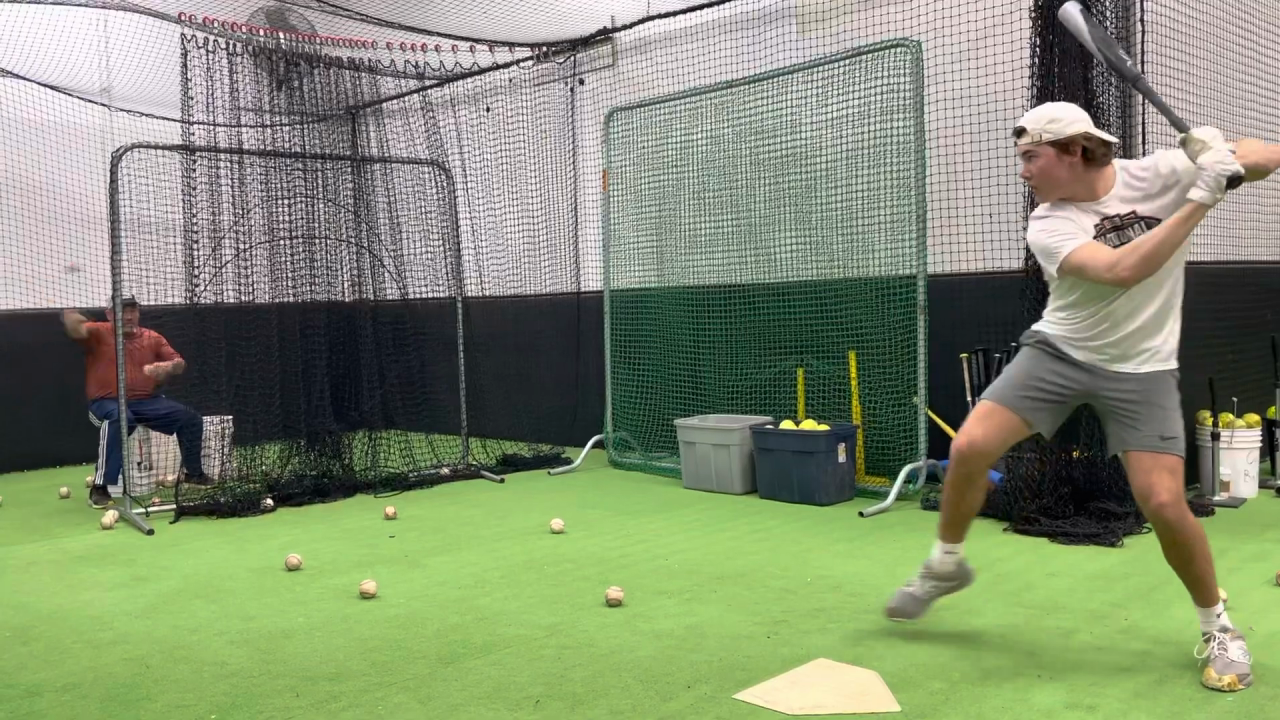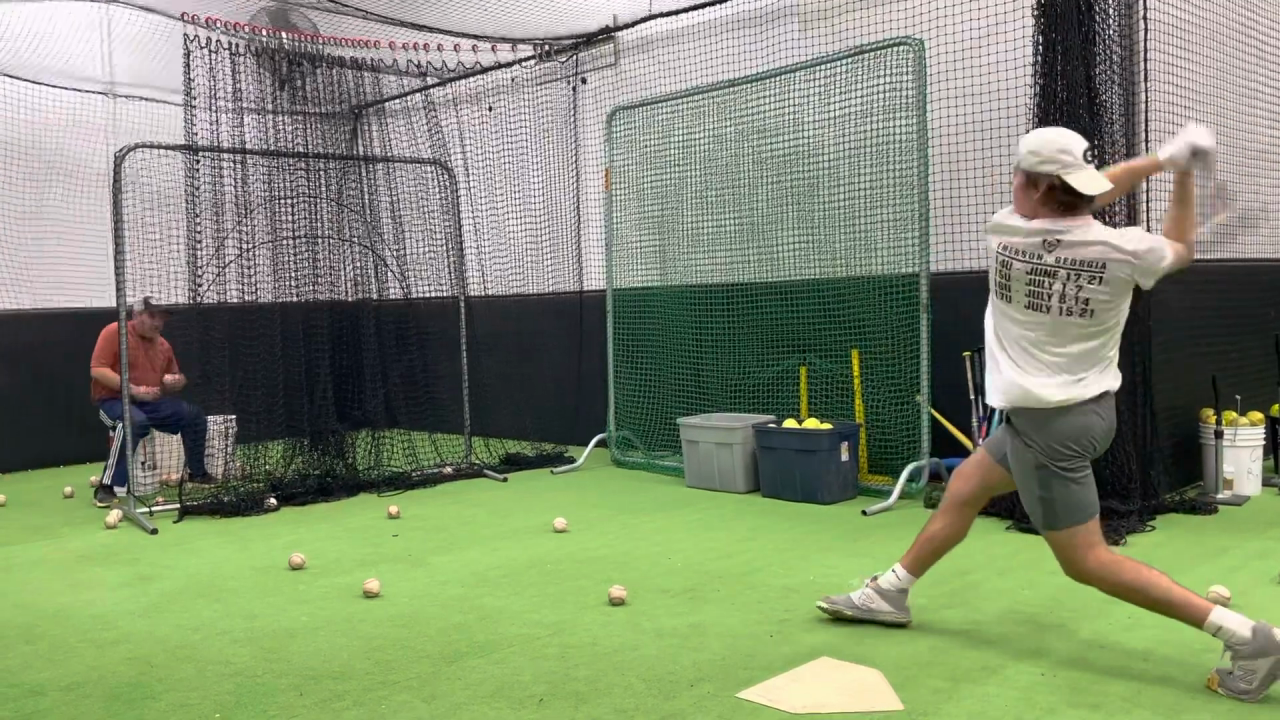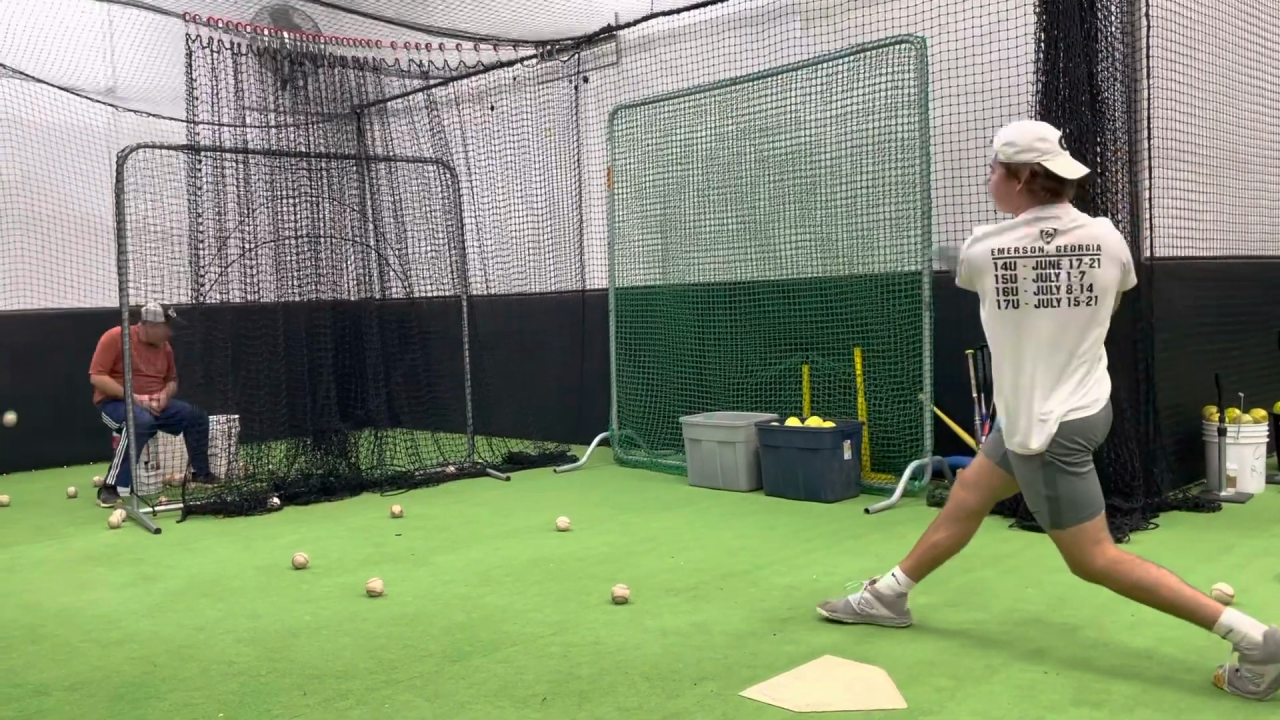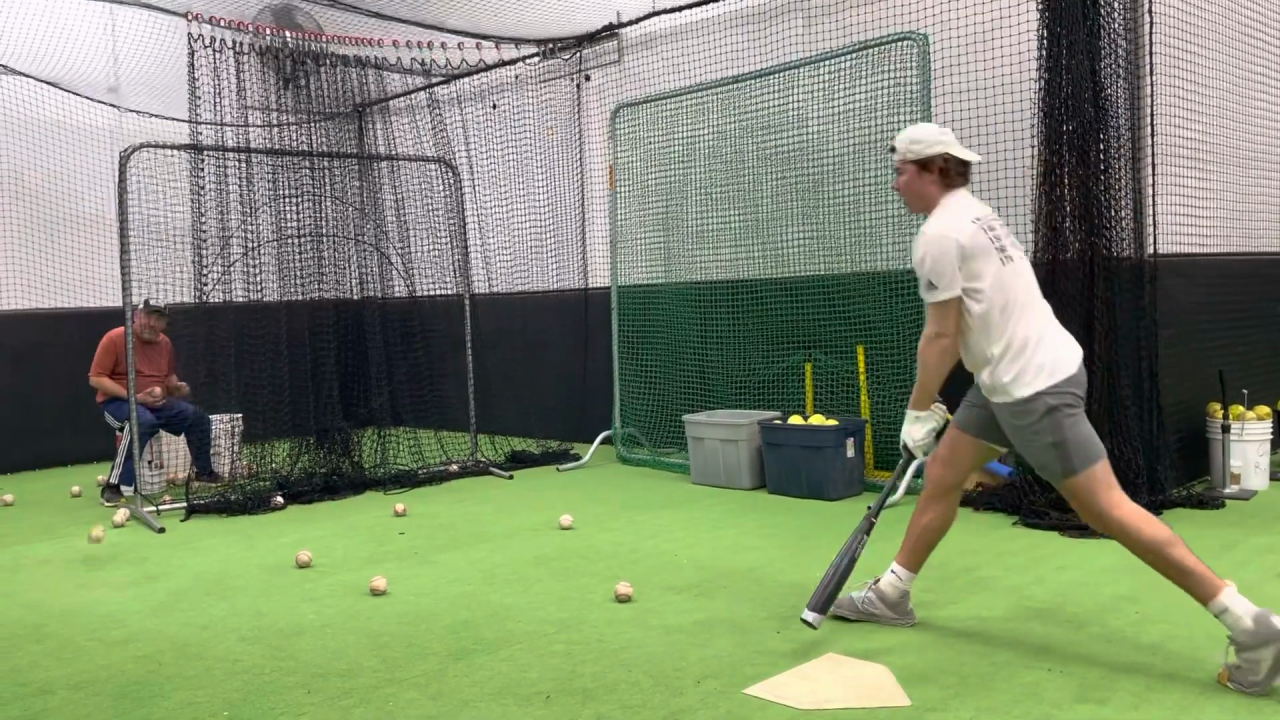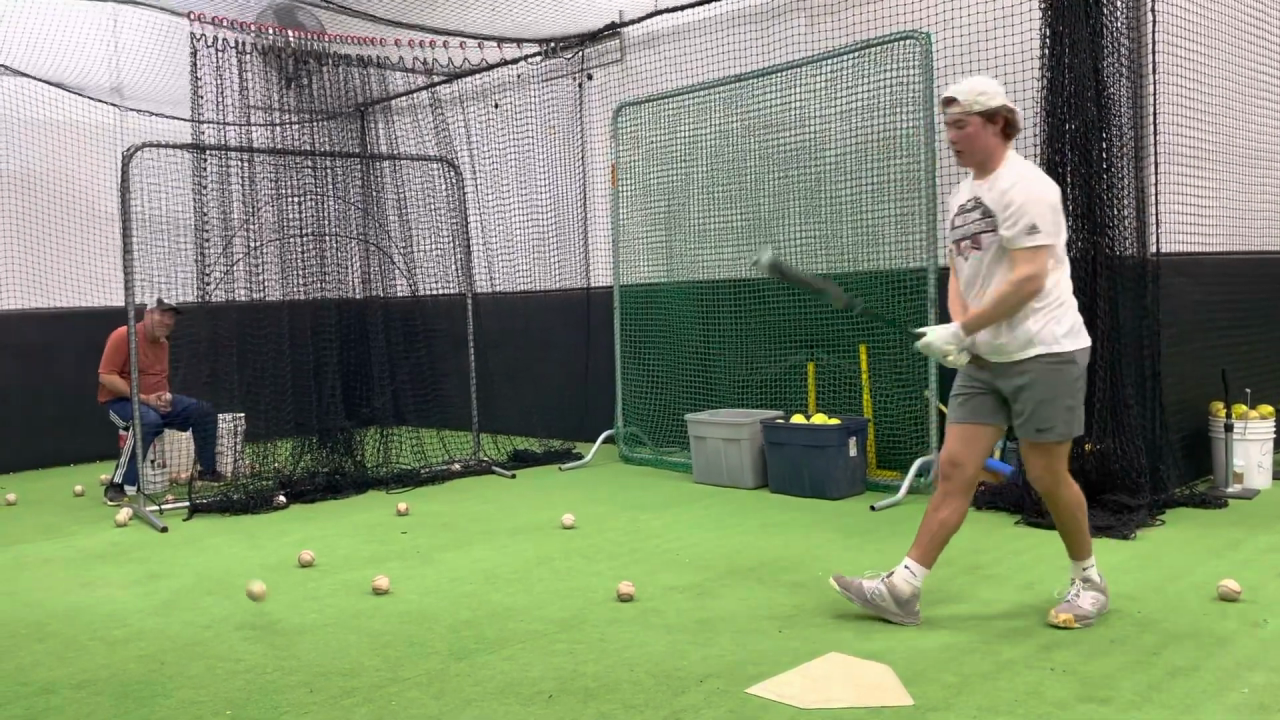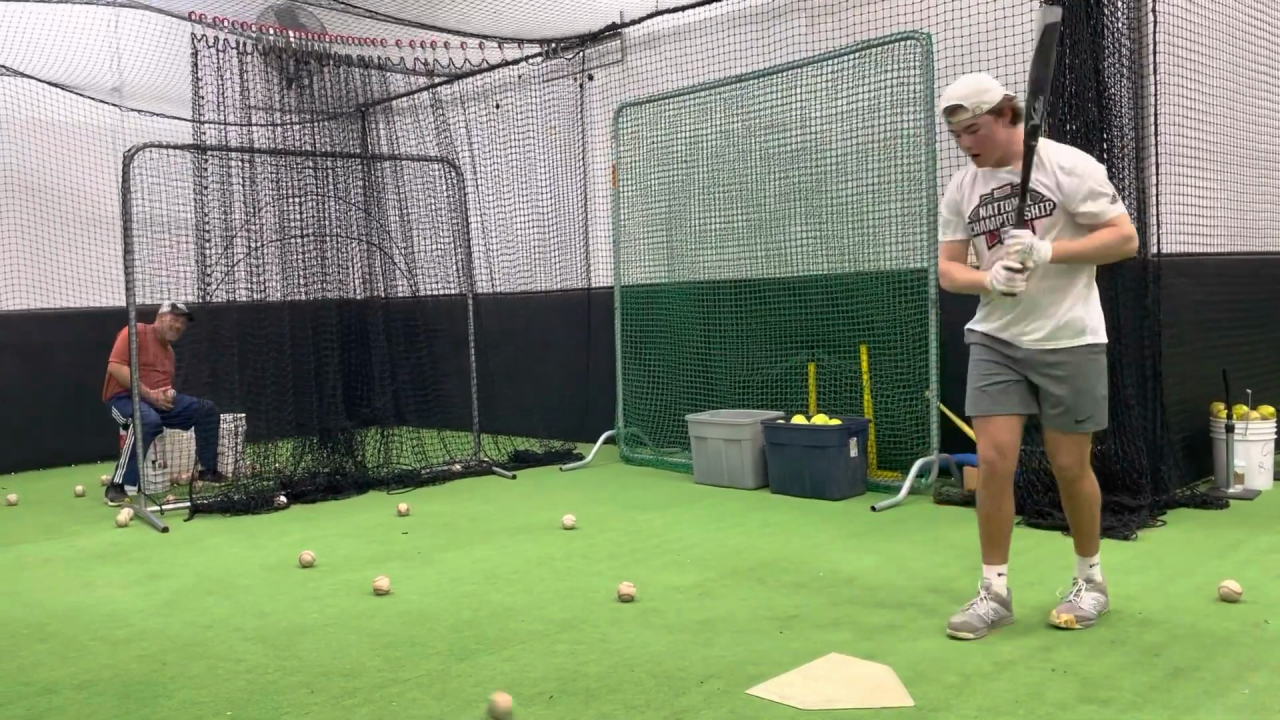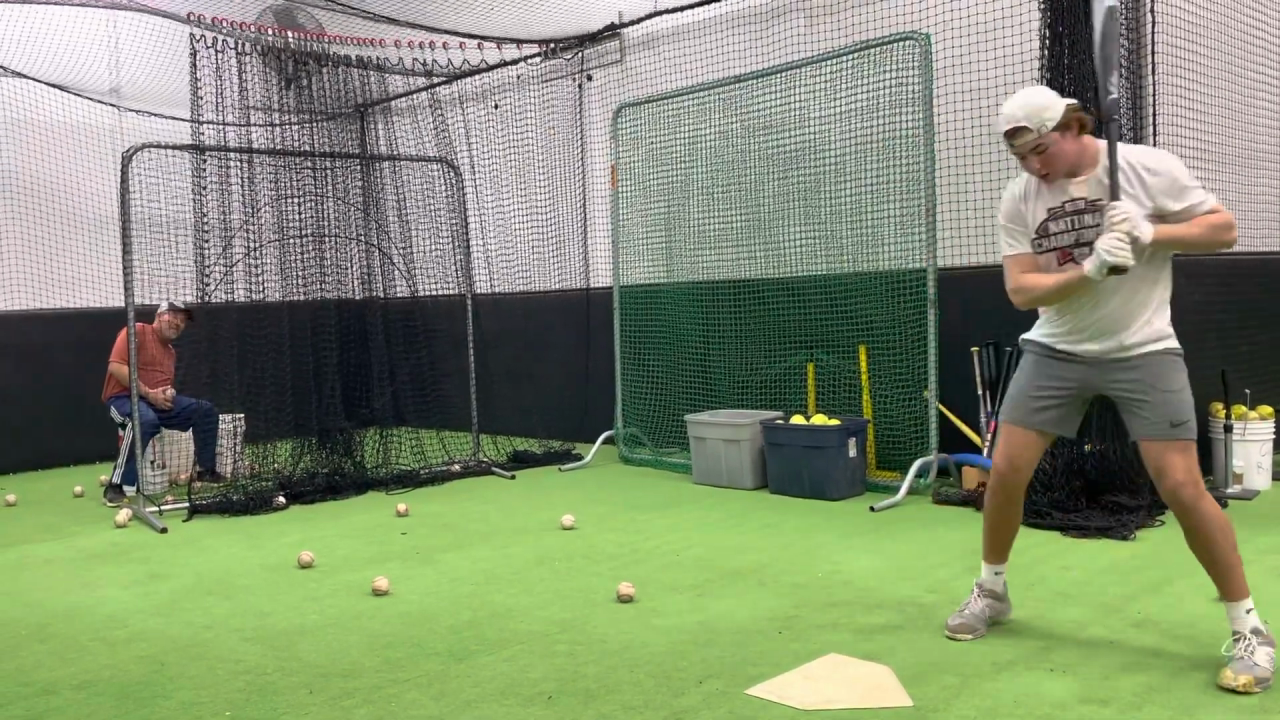
dt=0.7s
person 1, frame 1
left shoulder: (1159, 175)
right shoulder: (1047, 227)
right elbow: (1122, 271)
left wrist: (1222, 163)
right wrist: (1196, 202)
left hip: (1140, 367)
right hip: (1059, 351)
left knee: (1165, 504)
right knee: (970, 449)
left ankle: (1217, 626)
right ankle: (943, 564)
person 1, frame 2
left shoulder: (1007, 230)
right shoulder: (1124, 250)
left elbow: (1099, 191)
right elbow: (1179, 251)
left wrist: (1162, 158)
right wrist: (1183, 171)
left hip: (1047, 420)
right hip: (1082, 408)
left knee: (1086, 561)
right knee: (962, 491)
right ankle: (889, 592)
person 1, frame 3
left shoulder: (983, 247)
right shoulder: (1105, 237)
left hip: (1045, 424)
right hip: (1075, 405)
left knee: (1093, 560)
right knee: (965, 498)
right ankle: (887, 595)
person 1, frame 4
left shoulder: (937, 233)
right shoulder: (972, 215)
left elbow: (941, 336)
left wrist: (919, 411)
right wrist: (932, 405)
left hip: (1036, 385)
right hip: (1005, 381)
left knee: (1109, 510)
right knee: (941, 474)
right ankle: (891, 593)
person 1, frame 5
left shoulder: (1025, 185)
right shoulder: (962, 194)
left elbow: (1032, 279)
left wrist: (959, 332)
right wrist: (956, 329)
left hip: (1045, 352)
right hip: (983, 356)
left knee: (1047, 475)
right knee: (953, 468)
left ankle: (1089, 581)
right ankle: (900, 588)
person 1, frame 6
left shoulder: (1069, 166)
right shoulder: (961, 186)
left elbow: (1124, 238)
right elbow: (948, 269)
left wrist: (1046, 252)
right wrist: (989, 279)
left hip: (1070, 340)
right hip: (995, 340)
left knee: (1070, 466)
right knee: (993, 461)
left ankle: (1090, 580)
right ankle: (995, 591)
person 1, frame 7
left shoulder: (1150, 167)
right shoulder: (1020, 197)
left elbow: (1224, 230)
right elbow: (1021, 290)
left wrist: (1153, 233)
right wrist: (1090, 272)
left hip: (1144, 351)
right hip: (1056, 348)
left knee: (1182, 487)
right knee: (1007, 469)
right ankle: (991, 589)
person 2, frame 1
left shoulder: (152, 338)
right shoulder: (98, 332)
left elbow: (179, 363)
right elbow: (78, 330)
left wrist: (168, 366)
right wrist: (72, 321)
left hip: (146, 402)
right hip: (107, 402)
left knee: (189, 418)
right knee: (117, 420)
left ankle: (193, 474)
right ankle: (101, 487)
person 2, frame 2
left shoulder: (162, 345)
right shoulder: (114, 332)
left elbow: (176, 377)
right elbow: (97, 370)
left wrist: (178, 381)
right wrist: (133, 390)
left hip: (153, 401)
right hip: (115, 400)
left knee: (195, 416)
right knee: (135, 422)
left ankle: (197, 474)
right ankle: (108, 487)
person 2, frame 3
left shoulder: (164, 347)
right shoulder: (115, 337)
left elbow: (172, 380)
right elbow: (97, 377)
left wrist: (164, 395)
right wrist: (134, 397)
left hip: (154, 403)
right hip: (115, 401)
left knee: (197, 417)
right knee: (142, 422)
left ankle: (201, 473)
right ankle: (111, 487)
person 2, frame 4
left shoulder: (165, 343)
right shoulder: (115, 339)
left elbow: (169, 375)
right elbow: (96, 379)
left wrist: (176, 387)
right wrist: (135, 397)
left hip: (157, 402)
right hip: (118, 401)
left knee: (198, 418)
right knee: (143, 421)
left ankle: (203, 472)
right ankle: (114, 486)
person 2, frame 5
left shoulder: (163, 343)
right shoulder: (124, 336)
right elbow: (106, 377)
left wrist: (166, 399)
right wrist: (144, 399)
left hip: (157, 401)
right hip: (122, 400)
left knee: (204, 412)
right knee: (149, 421)
left ankle: (208, 471)
right ankle: (119, 486)
person 2, frame 6
left shoulder: (169, 351)
right shoulder: (136, 332)
right elbow: (115, 367)
left wrist: (168, 395)
right wrist: (148, 394)
left hip: (159, 401)
right hip: (125, 398)
left knee: (207, 410)
right knee: (149, 421)
left ankle: (208, 470)
right ankle: (119, 486)
person 2, frame 7
left shoulder: (170, 351)
right shoulder: (136, 331)
right elbow: (116, 366)
left wrist: (168, 395)
right wrist: (148, 393)
left hip: (159, 401)
right hip: (124, 397)
left knee: (206, 411)
right knee: (146, 420)
left ankle: (206, 471)
right ankle: (117, 486)
